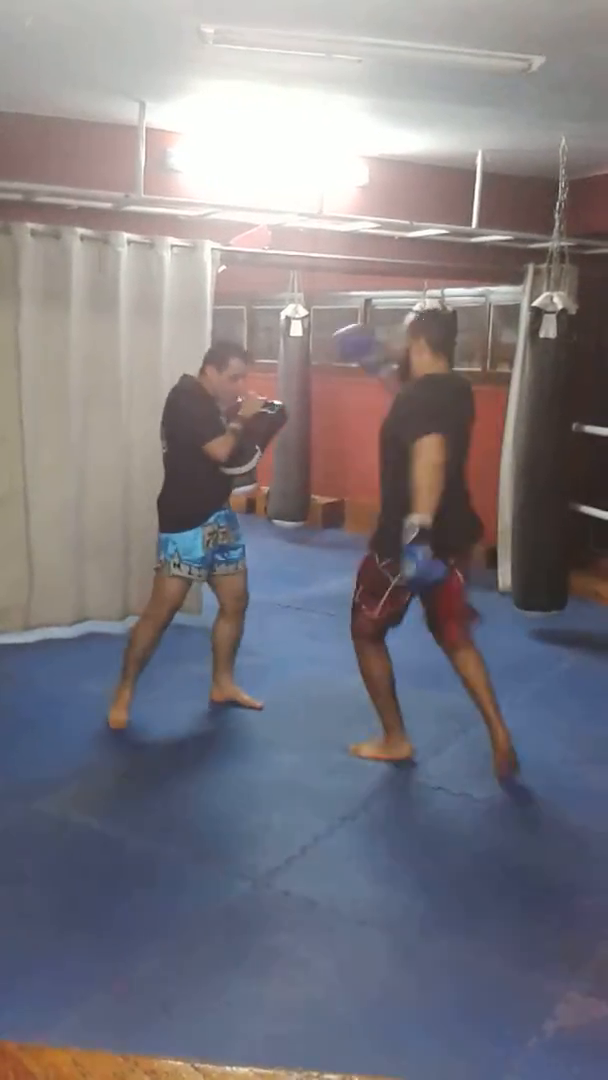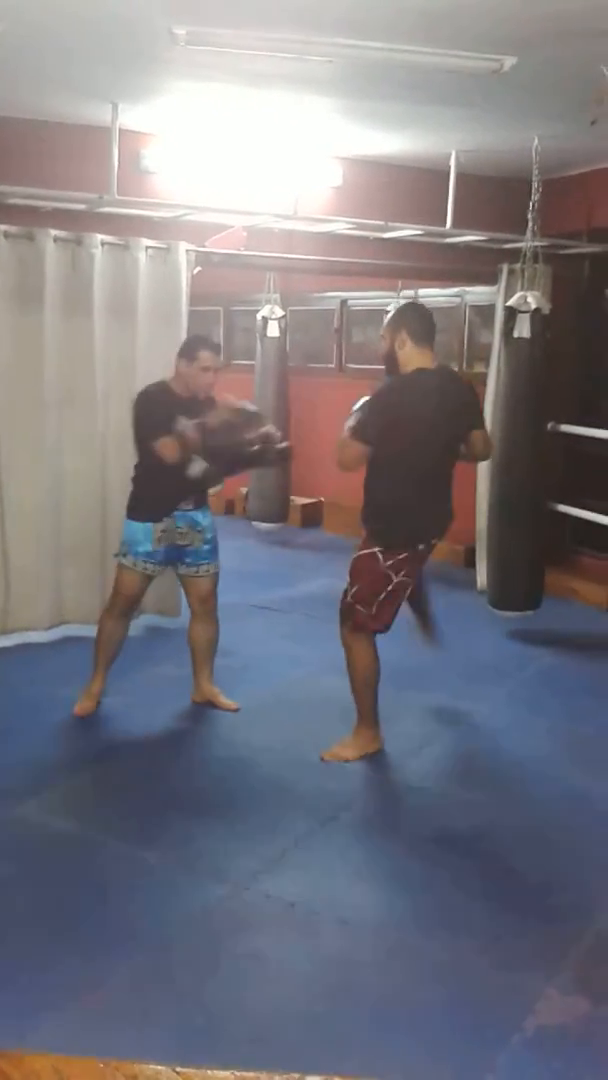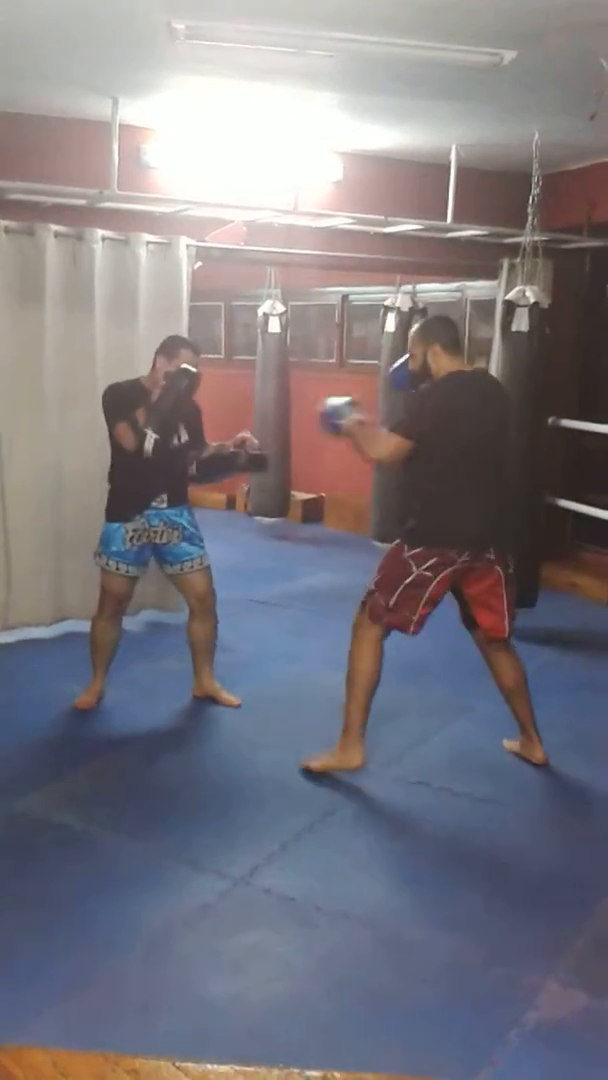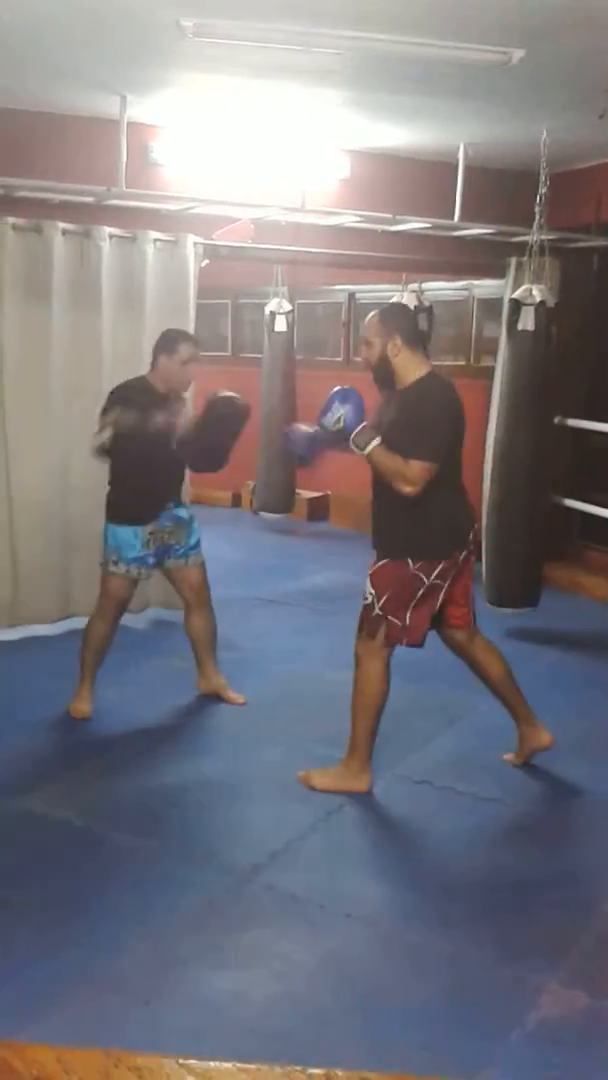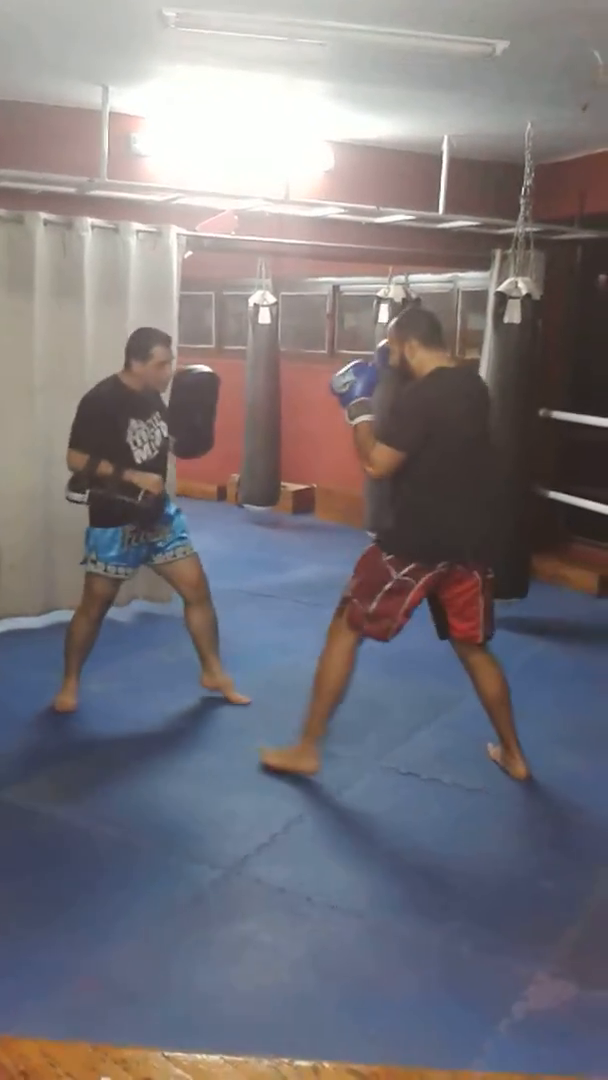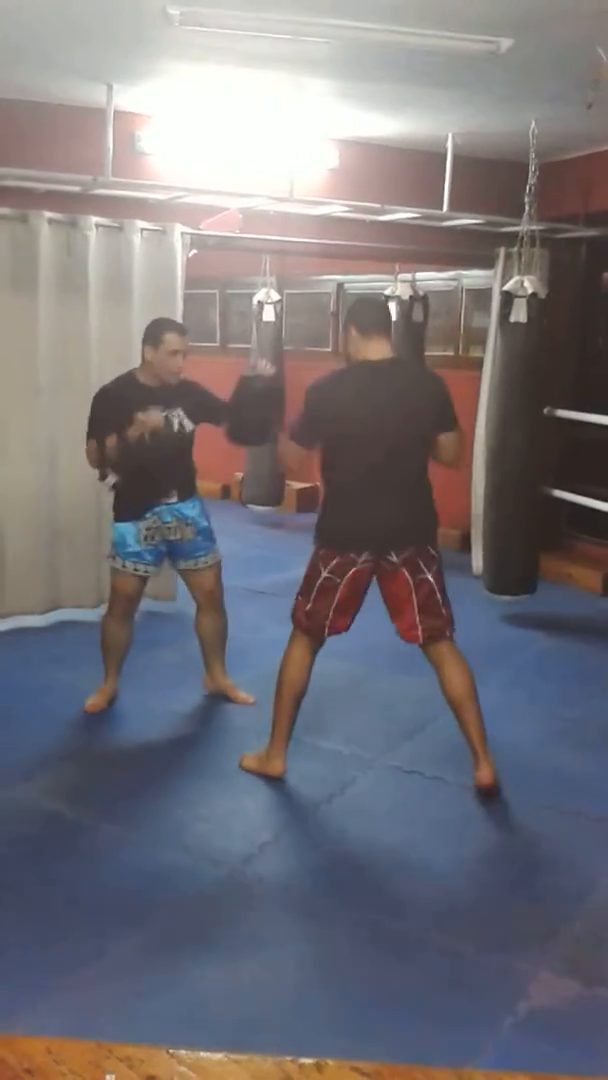
dt=0.5s
person 1, frame 1
left shoulder: (415, 399)
right shoulder: (457, 389)
left elbow: (430, 458)
left wrist: (416, 528)
left hip: (412, 538)
right hip: (452, 533)
left knee: (366, 632)
right knee: (455, 639)
left ankle: (395, 738)
right ankle: (499, 738)
person 1, frame 2
left shoulder: (392, 396)
right shoulder: (460, 389)
left elbow: (348, 458)
right elbow: (480, 450)
left wrist: (357, 421)
left hip: (395, 530)
right hip: (431, 520)
left knee: (355, 627)
right knee: (408, 583)
left ankle: (367, 733)
right ankle: (423, 624)
person 1, frame 3
left shoulder: (434, 396)
right shoulder: (492, 391)
left elbow: (379, 451)
left wrist: (350, 420)
left hip: (434, 538)
right hip: (488, 538)
left knee: (369, 625)
right knee: (495, 640)
left ankle: (350, 746)
right ankle: (531, 740)
person 1, frame 4
left shoulder: (425, 401)
right shoulder: (418, 391)
left elbow: (410, 480)
right elbow: (405, 452)
left wrist: (362, 435)
right wrist: (353, 434)
left hip: (419, 547)
right hip: (446, 537)
left knee: (371, 648)
right knee: (464, 636)
left ankle: (355, 769)
right ankle: (530, 730)
person 1, frame 5
left shoulder: (418, 397)
right shoulder: (472, 387)
left elbow: (376, 464)
left wrist: (357, 406)
right wrist: (386, 398)
left hip: (415, 544)
right hip: (470, 543)
left knee: (344, 630)
right knee: (474, 648)
left ankle: (305, 750)
right ankle: (513, 754)
person 1, frame 6
left shoulder: (331, 388)
right shoulder: (430, 385)
left elbow: (294, 457)
right elbow: (449, 456)
left wrist: (316, 424)
left hip: (346, 538)
right hip: (410, 537)
left knee: (304, 637)
right knee: (442, 647)
left ankle: (275, 753)
right ankle: (482, 766)
person 2, frame 1
left shoulder: (207, 402)
right shoulder: (187, 400)
left elbow: (226, 450)
right elbow: (220, 451)
left wrist: (243, 422)
right wrist: (241, 420)
left hip: (219, 516)
right hip: (187, 521)
left knee: (235, 603)
right knee: (162, 610)
left ankle: (223, 684)
right ankle: (124, 693)
person 2, frame 2
left shoulder: (206, 404)
right shoulder: (150, 399)
right elbow: (171, 453)
right wrist: (208, 427)
left hip: (195, 517)
right hip: (150, 519)
left knee: (204, 602)
right knee: (123, 603)
left ankle: (204, 686)
right ankle: (96, 686)
person 2, frame 3
left shoulder: (187, 406)
right shoulder: (119, 394)
left elbow: (198, 455)
right elbow: (130, 440)
left wrist: (231, 446)
right wrist: (157, 398)
left hip: (176, 515)
right hip: (127, 518)
left knee: (203, 599)
right knee: (111, 605)
left ankle: (205, 682)
right ankle: (97, 683)
person 2, frame 4
left shoulder: (175, 400)
right shoulder: (129, 395)
right elbow: (108, 433)
right wrist: (166, 421)
left hip: (173, 515)
right hip: (131, 520)
left knee: (199, 596)
right knee: (111, 607)
left ankle: (209, 676)
right ankle: (84, 689)
person 2, frame 5
left shoulder: (151, 397)
right shoulder: (100, 402)
right elbow: (77, 461)
right wrist: (133, 476)
left hip: (160, 512)
right hip: (115, 520)
left knee: (197, 591)
right knee: (94, 606)
left ankle: (214, 673)
right ankle: (70, 682)
person 2, frame 6
left shoulder: (186, 391)
right shoulder: (112, 397)
left elbow: (233, 416)
right elbow: (96, 457)
right wrist: (135, 431)
left hip: (186, 509)
right hip: (137, 516)
left knee: (211, 595)
right knee: (123, 604)
left ankle: (216, 675)
right ankle: (109, 684)
